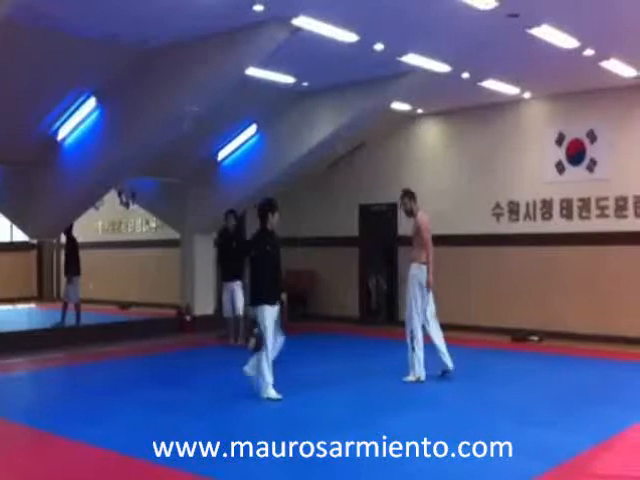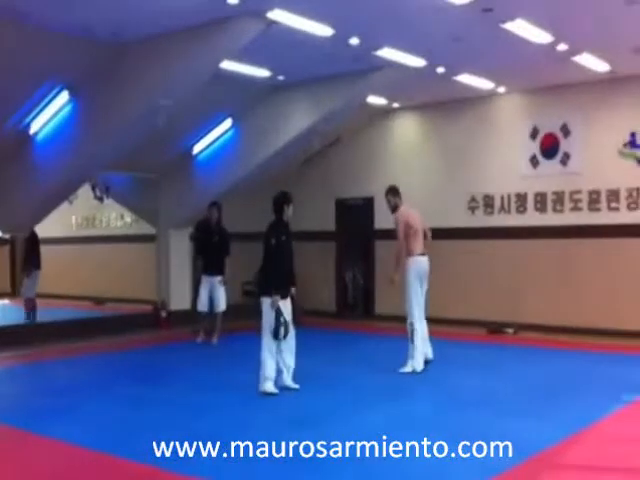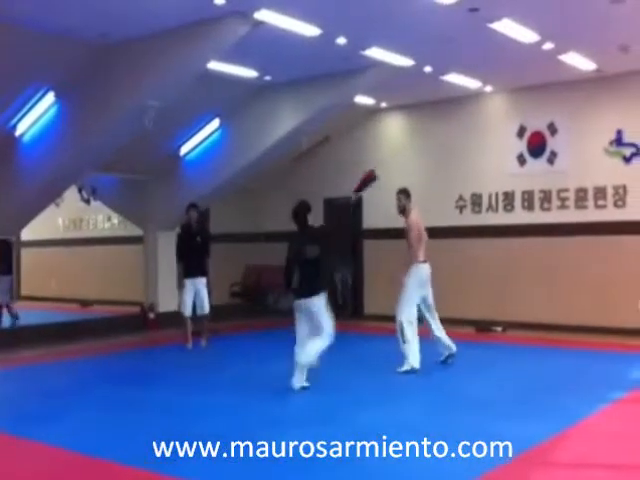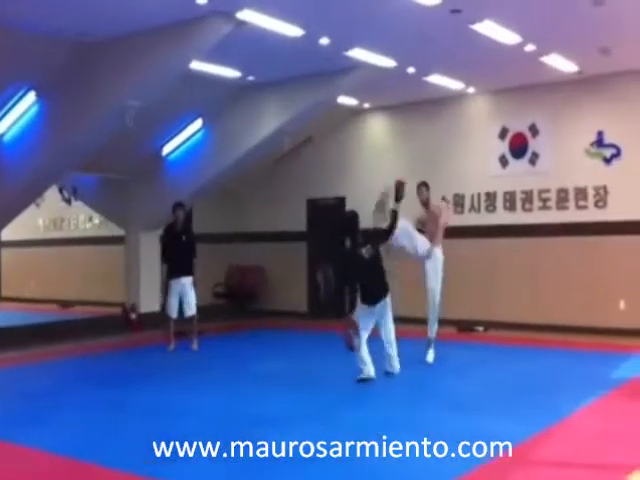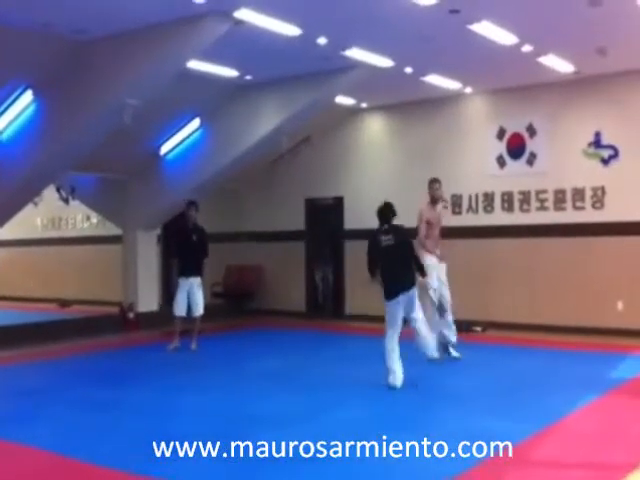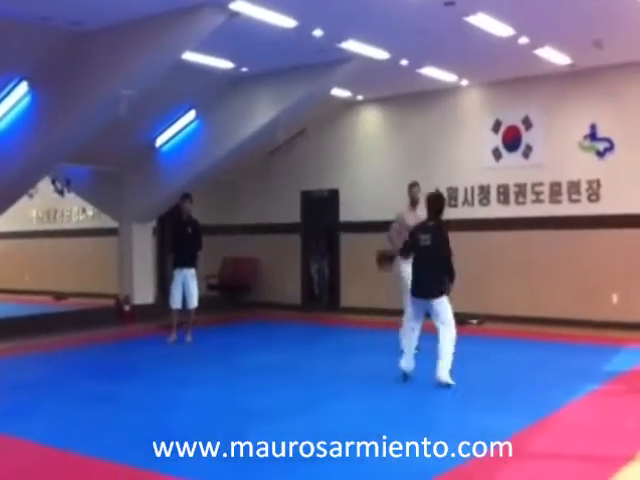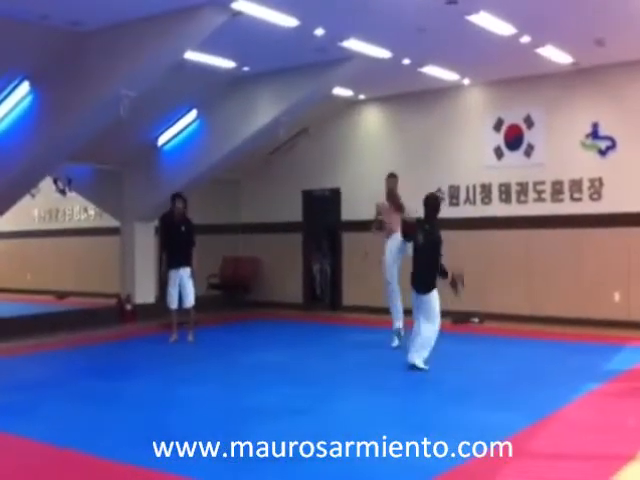
dt=0.7s
person 1, frame 1
left shoulder: (273, 238)
right shoulder: (258, 241)
right elbow: (255, 275)
left wrist: (282, 291)
right wrist: (255, 303)
left hip: (273, 299)
right hip: (263, 300)
left knee: (277, 339)
right knee: (266, 343)
left ankle: (252, 369)
right ankle: (267, 387)
person 1, frame 2
left shoulder: (285, 230)
right shoulder: (274, 231)
right elbow: (270, 264)
left wrist: (292, 284)
right wrist: (274, 294)
left hip: (283, 292)
right hip: (272, 293)
left knee: (288, 334)
right knee: (271, 336)
left ankle: (286, 377)
right ankle: (266, 381)
person 1, frame 3
left shoulder: (294, 242)
right shoulder: (318, 235)
left elbow: (289, 269)
left wrist: (289, 289)
left hip: (300, 296)
right hip: (315, 294)
left knee: (303, 335)
right knee: (326, 333)
left ankle: (298, 379)
right ankle: (304, 358)
person 1, frame 4
left shoulder: (350, 255)
right shoulder: (371, 236)
left elbow: (351, 283)
right elbow: (389, 231)
left wrist: (352, 313)
right wrist: (395, 209)
left hip: (369, 299)
right hip: (383, 294)
left knee: (360, 335)
right knee: (388, 330)
left ankle: (367, 371)
right ankle: (393, 366)
person 1, frame 5
left shoulder: (374, 238)
right shoulder: (400, 232)
left elbow: (372, 266)
right elbow: (413, 256)
left wrist: (377, 276)
right wrist: (423, 275)
left hip: (391, 292)
right hip: (408, 287)
left knee: (392, 336)
right knee: (417, 320)
left ankle: (395, 378)
right ankle: (431, 350)
person 1, frame 6
left shoulder: (417, 230)
right shoulder: (441, 234)
left elbow: (405, 252)
right elbow: (447, 262)
left wrist: (400, 254)
right wrist: (450, 281)
left hip: (417, 291)
right hip: (436, 292)
left knee: (413, 326)
right knee: (447, 330)
left ankle: (407, 365)
right ankle: (443, 374)
person 1, frame 7
left shoulder: (418, 226)
right shoulder: (434, 236)
left elbow: (407, 236)
right elbow: (436, 265)
left wrist: (403, 220)
right wrist: (449, 276)
left hip: (416, 281)
right hip: (427, 285)
left knee: (421, 319)
right knee: (432, 323)
left ankle: (415, 354)
right ankle: (416, 357)
person 2, frame 1
left shoulder: (420, 219)
right shoulder: (419, 219)
left elbow: (429, 247)
left wrist: (430, 274)
left hip: (418, 270)
right hip: (420, 270)
left knee: (414, 321)
right knee: (429, 319)
left ankle: (417, 372)
right ankle: (446, 362)
person 2, frame 2
left shoulder: (399, 215)
right shoulder: (414, 212)
left elbow: (401, 245)
right elbow: (428, 234)
left wrist: (396, 272)
left hip: (414, 262)
right hip: (424, 260)
left knee: (414, 312)
right knee: (419, 310)
left ankle: (415, 362)
right ankle: (425, 353)
person 2, frame 3
left shoulder: (410, 221)
right shoulder: (415, 217)
left elbow: (414, 251)
left wrist: (406, 273)
left hip: (417, 269)
right hip: (424, 268)
left knee: (404, 315)
right knee: (429, 312)
left ankle: (412, 361)
right ankle: (448, 347)
person 2, frame 4
left shoulder: (440, 208)
right shoulder: (420, 218)
left elbow: (443, 223)
right elbow: (412, 233)
left hip: (435, 253)
right hip: (422, 249)
left knee: (434, 299)
right knee: (403, 228)
left ankle: (431, 343)
person 2, frame 5
left shoulder: (440, 210)
right shoulder: (424, 211)
right elbow: (420, 238)
right wrist: (434, 253)
left hip: (438, 257)
right hip: (428, 257)
left knee: (445, 299)
right knee: (432, 301)
left ankle: (447, 341)
right ankle: (435, 342)
person 2, frame 6
left shoulder: (422, 215)
right shoulder: (402, 214)
right elbow: (391, 235)
right wrist: (398, 250)
right hip: (404, 260)
right knee: (410, 297)
left ankle: (407, 336)
person 2, frame 7
left shoulder: (399, 202)
right shoulder: (380, 206)
left elbow: (405, 211)
right elbow: (376, 227)
left hip: (401, 239)
right hip: (389, 243)
right knee: (391, 285)
right ankle: (398, 327)
person 3, frame 1
left shoulder: (240, 239)
right shoulder: (222, 239)
left elbow: (244, 261)
right elbow: (220, 262)
left wrist: (242, 279)
right wrist: (222, 280)
left hip: (237, 280)
right hip: (226, 281)
left knee: (239, 312)
right knee: (228, 312)
left ankle: (240, 338)
right ankle: (231, 338)
person 3, frame 2
left shoulder: (222, 233)
right shoulder: (202, 231)
left elbow: (225, 256)
right elbow: (199, 255)
left wrist: (224, 275)
right wrist: (200, 272)
left hip: (218, 275)
right hip: (205, 274)
left knee: (219, 307)
right knee: (202, 306)
left ankle: (216, 335)
right ankle: (202, 333)
person 3, frame 3
left shoulder: (203, 233)
right shoulder: (182, 235)
left elbow: (206, 256)
right elbow: (180, 259)
left wrist: (206, 275)
right wrist: (181, 278)
left hip: (201, 277)
right hip: (187, 278)
left knee: (204, 309)
right knee: (187, 311)
left ankle: (204, 336)
right ankle: (189, 340)
person 3, frame 4
left shoulder: (188, 232)
right shoulder: (168, 234)
left elbow: (193, 256)
right elbow: (165, 260)
left wrist: (193, 275)
right wrist: (165, 279)
left hip: (187, 277)
right hip: (173, 278)
left knee: (191, 311)
right knee: (171, 312)
left ankle: (194, 340)
right ankle: (171, 341)
person 3, frame 5
left shoulder: (200, 232)
right shoulder: (180, 231)
left elbow: (204, 255)
right elbow: (177, 255)
left wrist: (201, 275)
right wrist: (179, 272)
left hip: (196, 277)
right hip: (183, 277)
left knee: (197, 310)
right knee: (178, 310)
left ankle: (194, 340)
right ankle: (176, 339)
person 3, frame 6
left shoulder: (195, 224)
right shoulder: (175, 224)
left elbow: (198, 248)
right elbow: (172, 247)
left wrist: (196, 266)
right wrist: (172, 265)
left hip: (190, 268)
right hip: (177, 268)
left knee: (192, 303)
right knee: (174, 302)
left ankle: (189, 333)
right ankle: (174, 333)
person 3, frame 7
left shoulder: (187, 223)
right shoulder: (167, 223)
left elbow: (192, 246)
right elbow: (164, 248)
left wrist: (192, 265)
right wrist: (164, 268)
left hip: (185, 267)
right hip: (172, 268)
left knee: (189, 302)
right knee: (172, 302)
left ankle: (191, 332)
right ankle: (174, 332)
